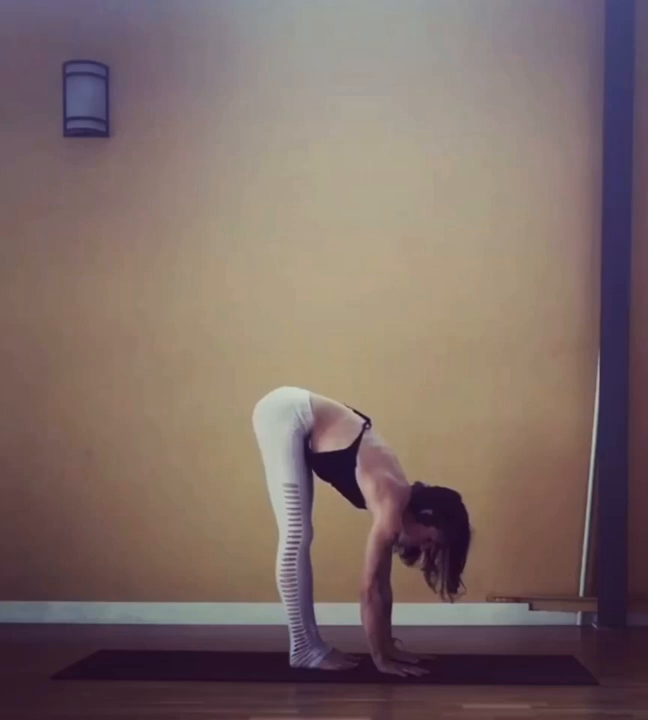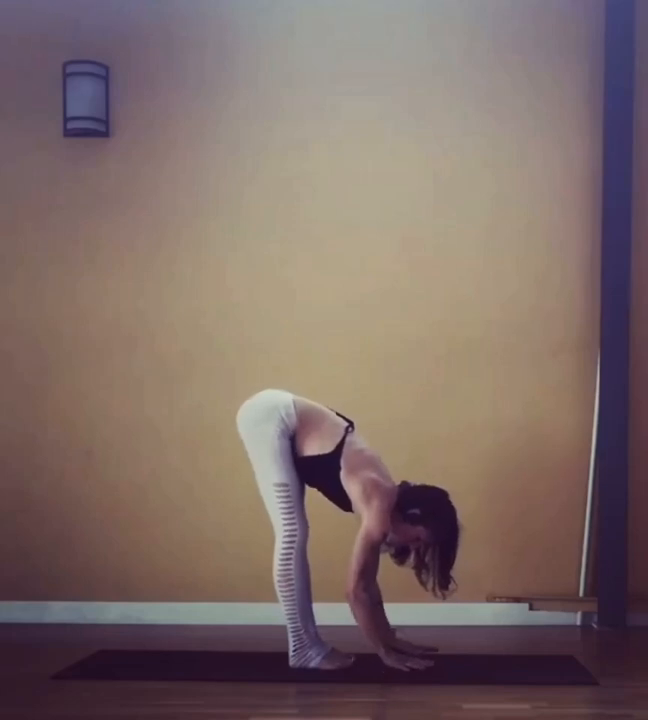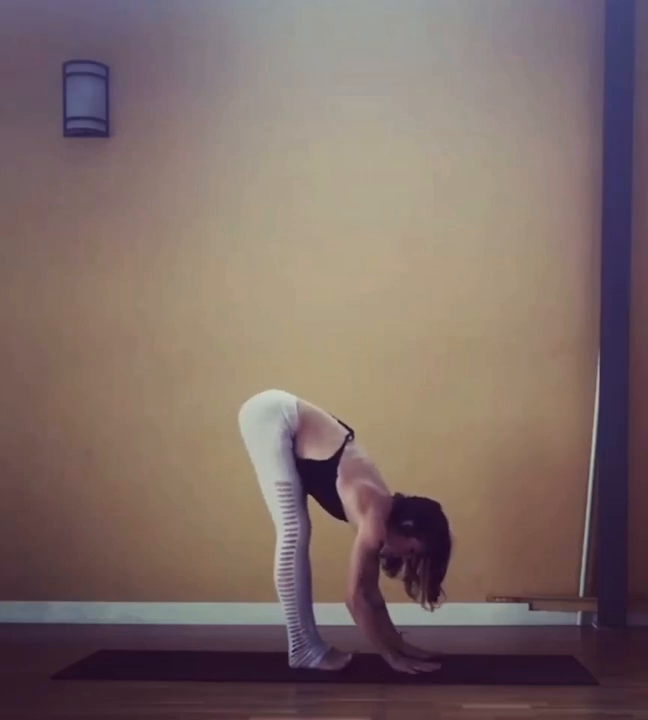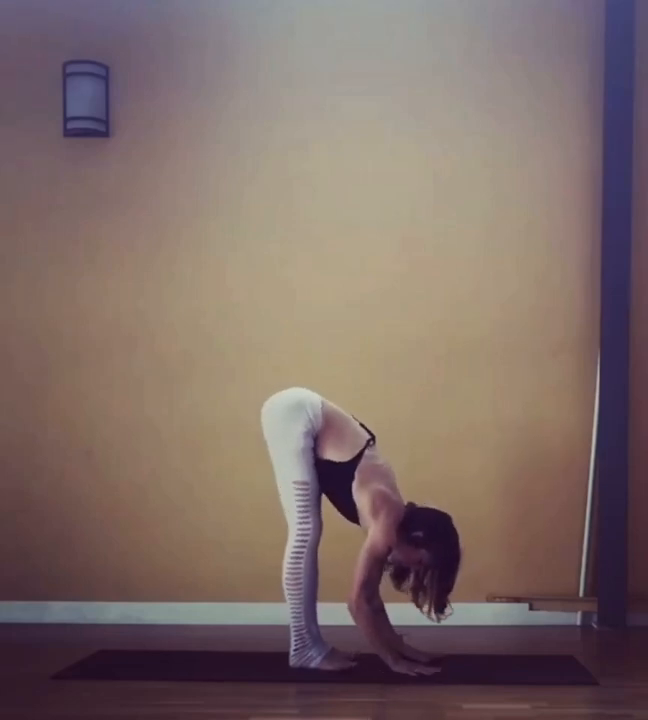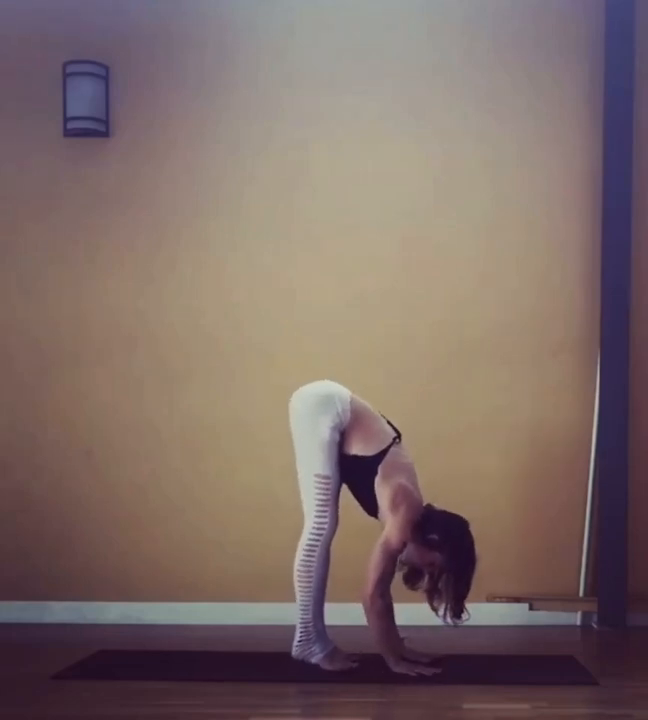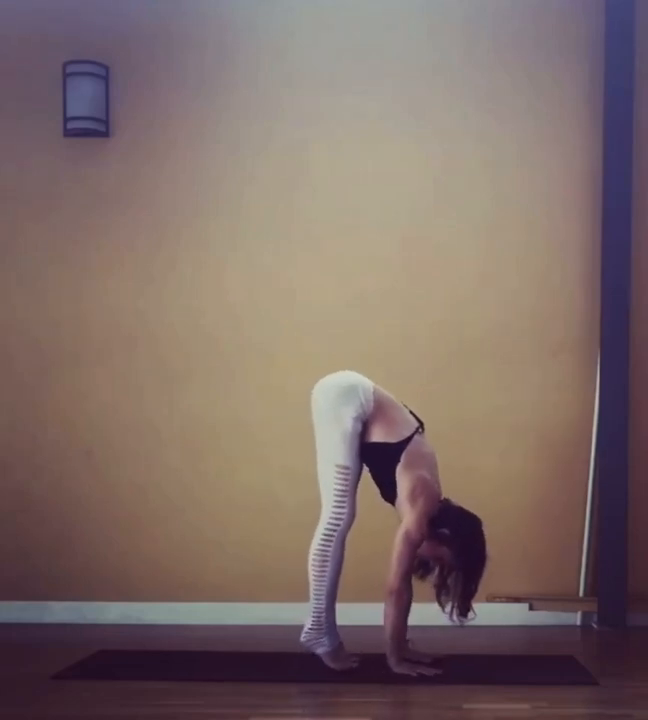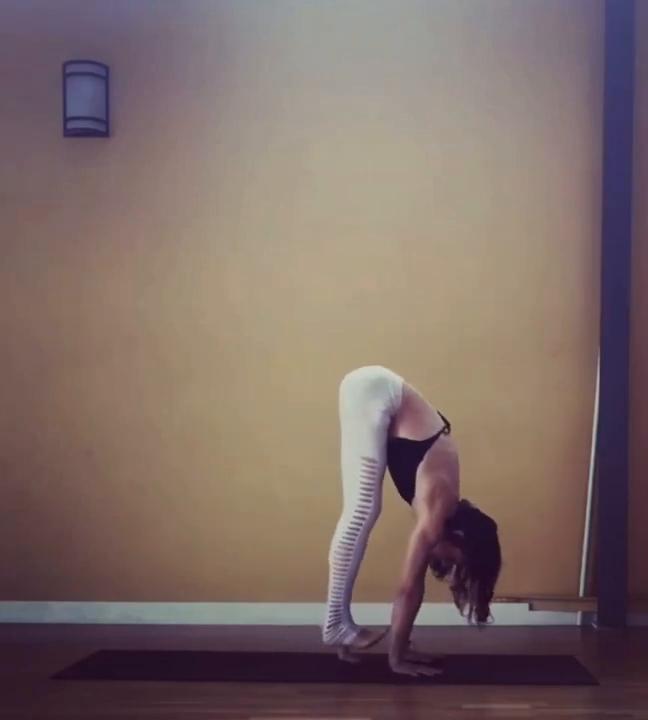
dt=0.5s
person 1, frame 1
left shoulder: (398, 502)
right shoulder: (393, 509)
left elbow: (382, 584)
right elbow: (370, 590)
left wrist: (386, 647)
right wrist: (380, 658)
left hip: (297, 415)
right hip: (285, 412)
left knee: (300, 536)
right knee: (296, 536)
left ankle: (311, 644)
right ankle: (304, 649)
person 1, frame 2
left shoulder: (384, 501)
right shoulder: (380, 510)
left elbow: (368, 584)
right elbow: (356, 590)
left wrist: (390, 640)
right wrist: (386, 652)
left hip: (281, 418)
right hip: (269, 415)
left knee: (295, 535)
right knee: (291, 535)
left ankle: (309, 643)
right ankle: (303, 649)
person 1, frame 3
left shoulder: (379, 513)
right shoulder: (375, 520)
left elbow: (369, 593)
right elbow: (356, 597)
left wrist: (398, 645)
right wrist: (392, 656)
left hip: (282, 418)
right hip: (272, 415)
left knee: (298, 535)
right knee: (293, 535)
left ankle: (309, 644)
right ankle: (303, 649)
person 1, frame 4
left shoulder: (390, 520)
right shoulder: (387, 527)
left elbow: (369, 595)
right elbow: (358, 600)
left wrist: (396, 646)
right wrist: (392, 658)
left hip: (304, 414)
right hip: (295, 413)
left knee: (307, 534)
right knee: (305, 534)
left ankle: (311, 644)
right ankle: (305, 648)
person 1, frame 5
left shoulder: (410, 517)
right shoulder: (403, 523)
left elbow: (380, 592)
right elbow: (373, 596)
left wrist: (396, 648)
right wrist: (393, 658)
left hip: (330, 407)
right hip: (322, 405)
left knee: (323, 529)
right knee: (320, 528)
left ankle: (316, 640)
right ankle: (308, 642)
person 1, frame 6
left shoulder: (429, 510)
right shoulder: (420, 516)
left elbow: (401, 583)
right elbow: (396, 588)
left wrist: (400, 648)
right wrist: (395, 658)
left hip: (352, 398)
right hip: (345, 396)
left knee: (339, 519)
right knee: (338, 518)
left ankle: (326, 634)
right ankle: (318, 632)
person 1, frame 7
left shoulder: (442, 508)
right shoulder: (436, 517)
left elbow: (412, 582)
right elbow: (408, 587)
left wrist: (402, 648)
right wrist: (396, 657)
left hip: (378, 393)
left knee: (358, 513)
right knee: (363, 513)
left ankle: (339, 622)
right ankle: (336, 624)
